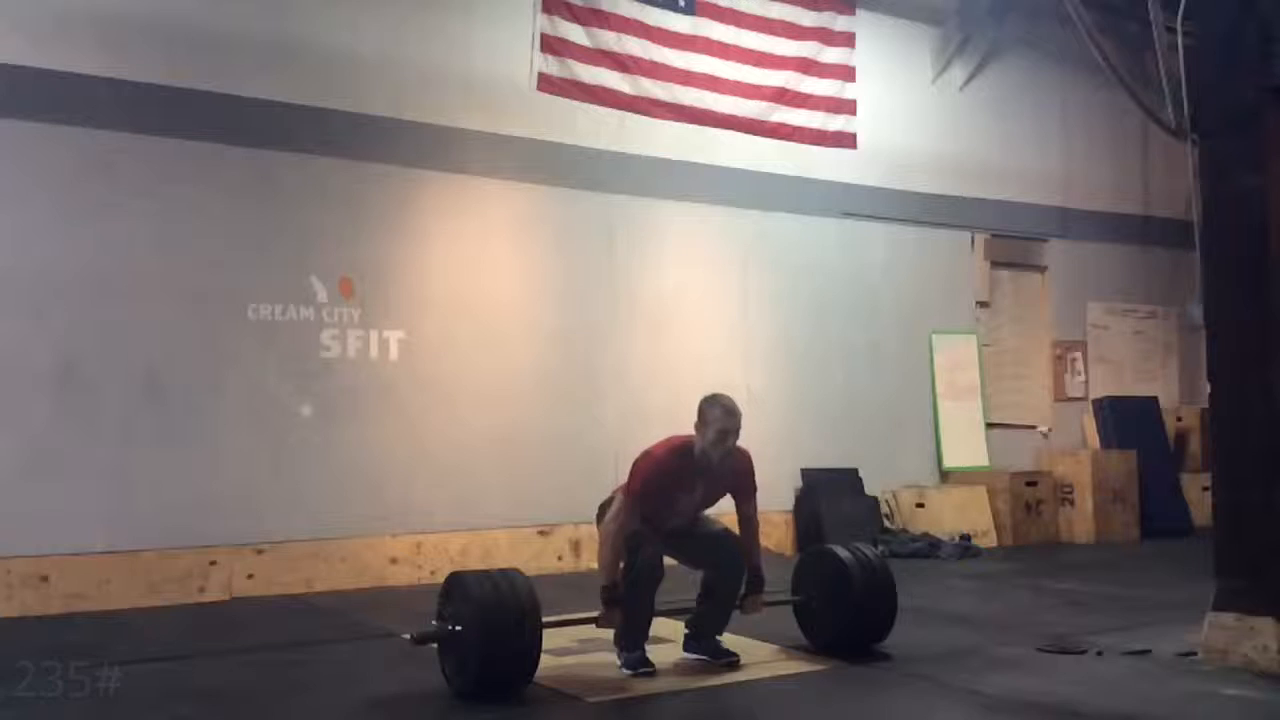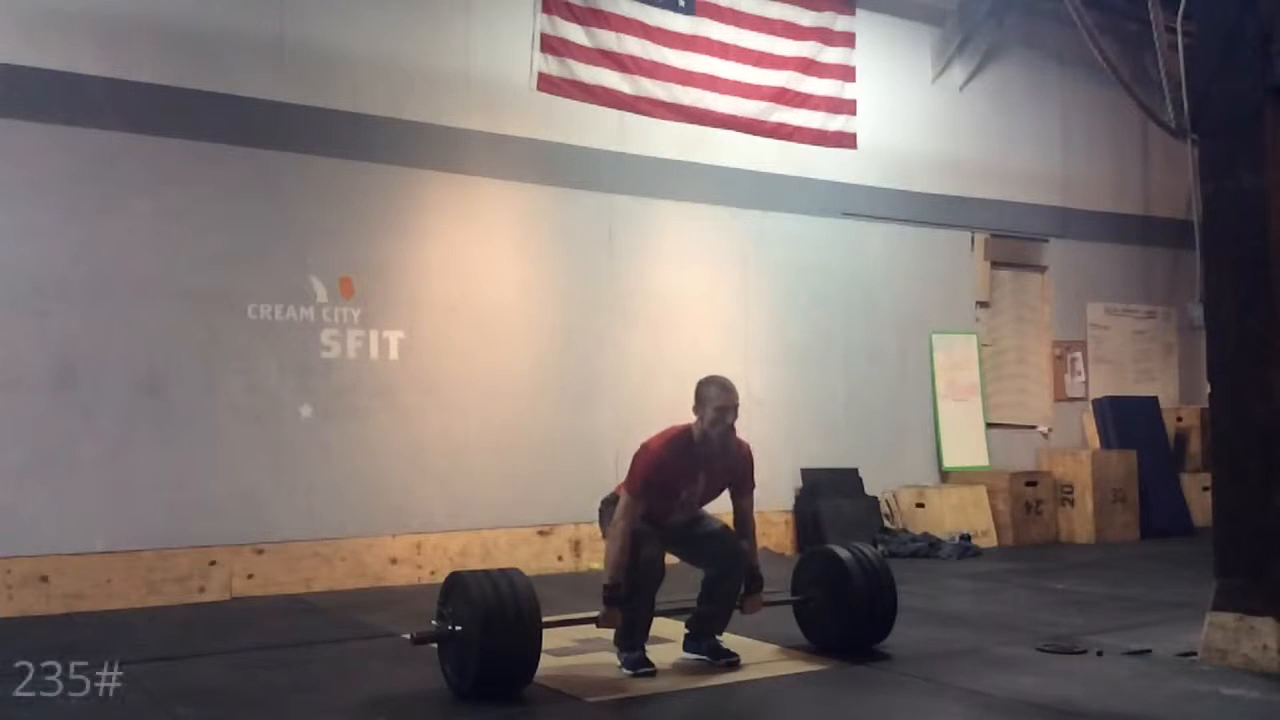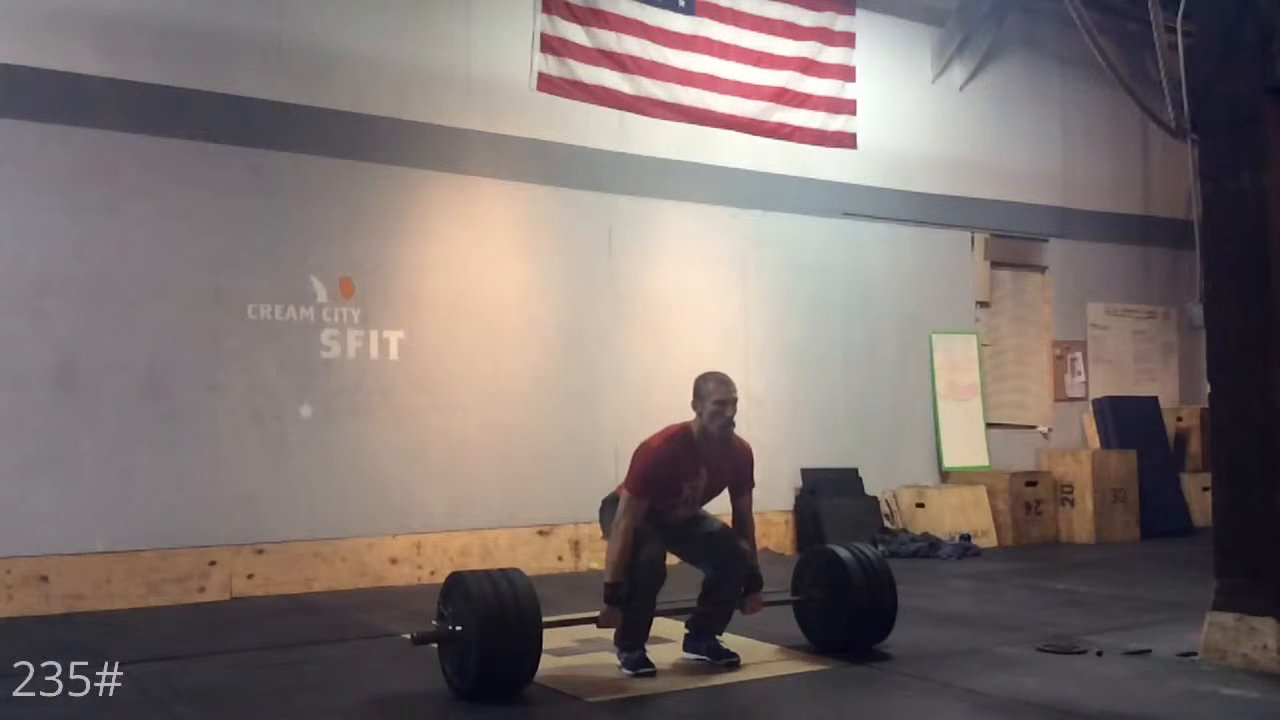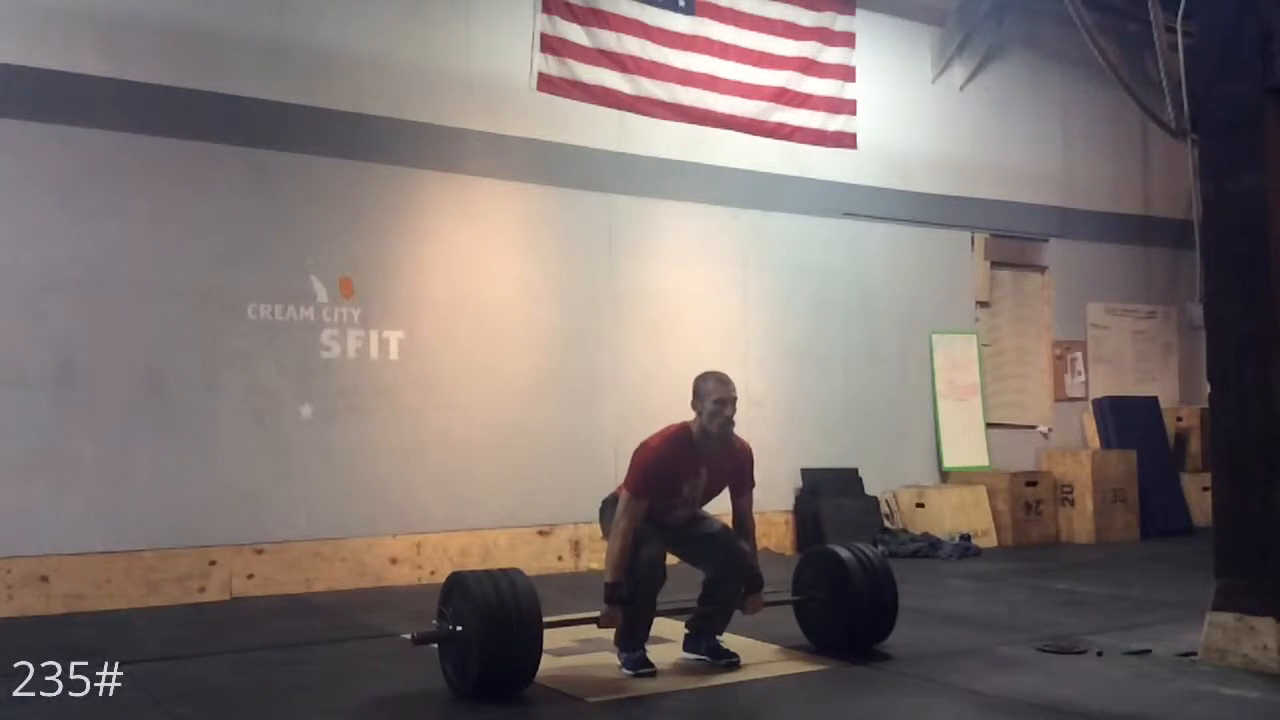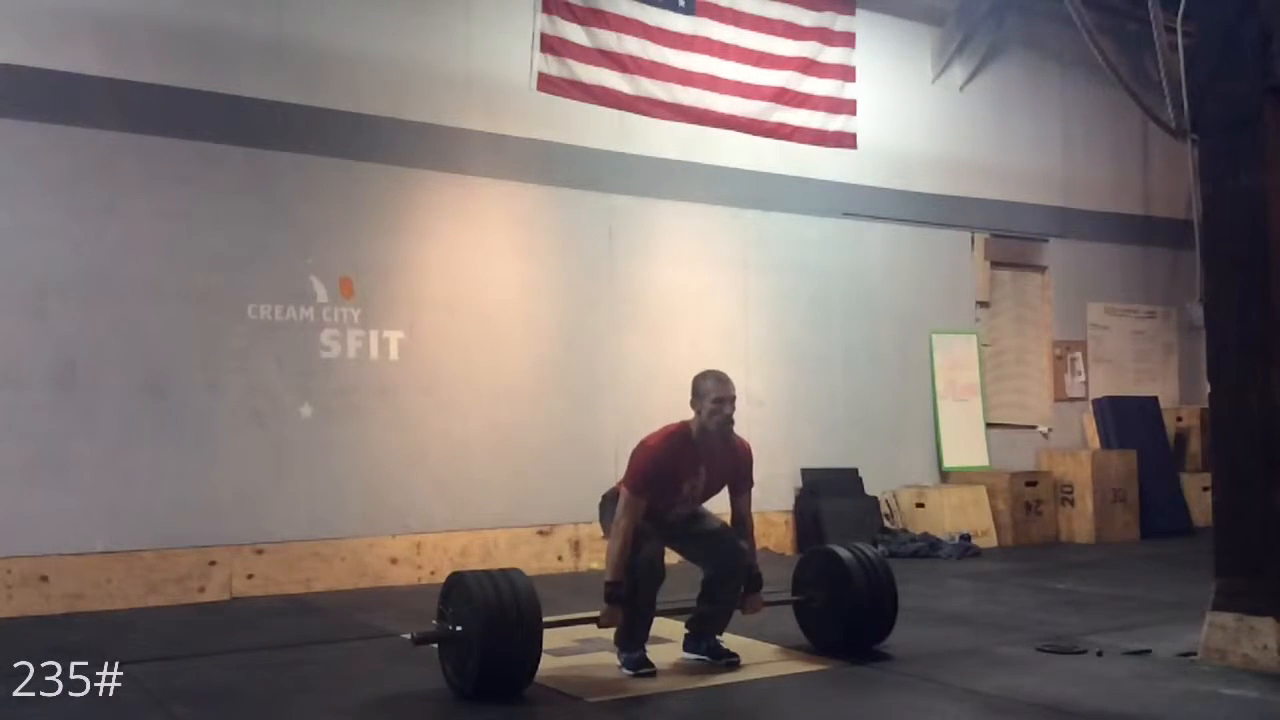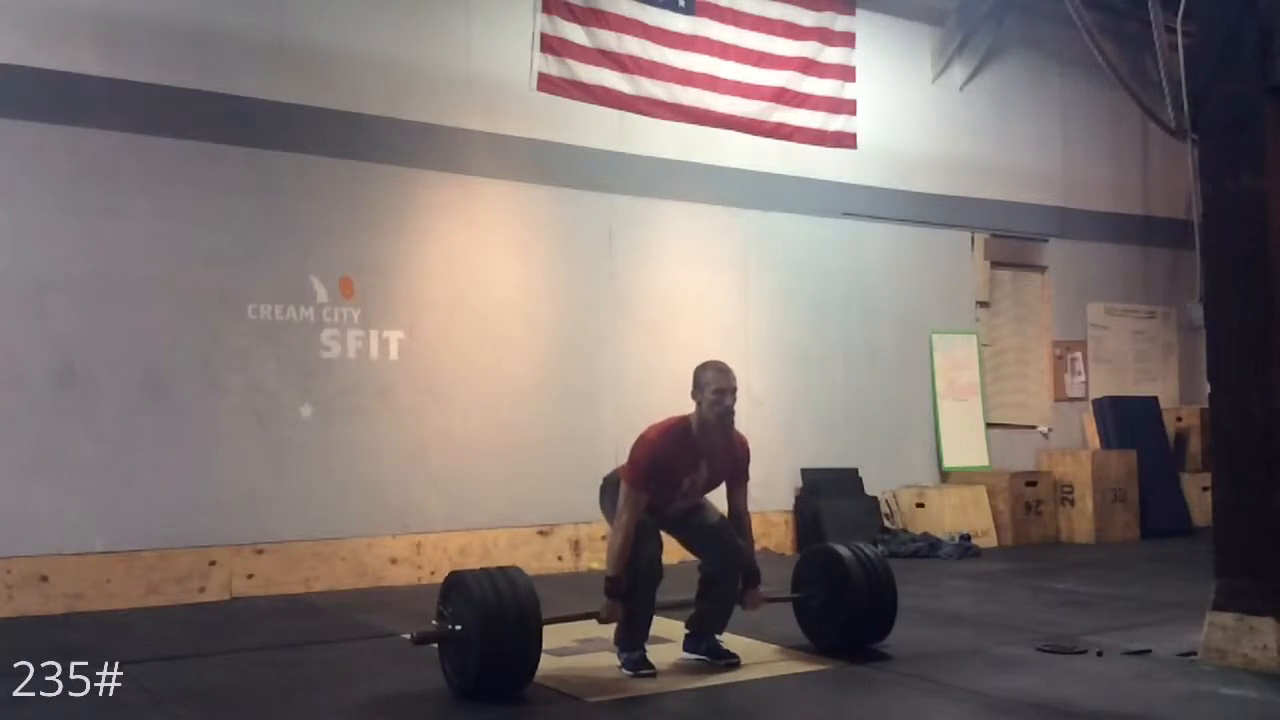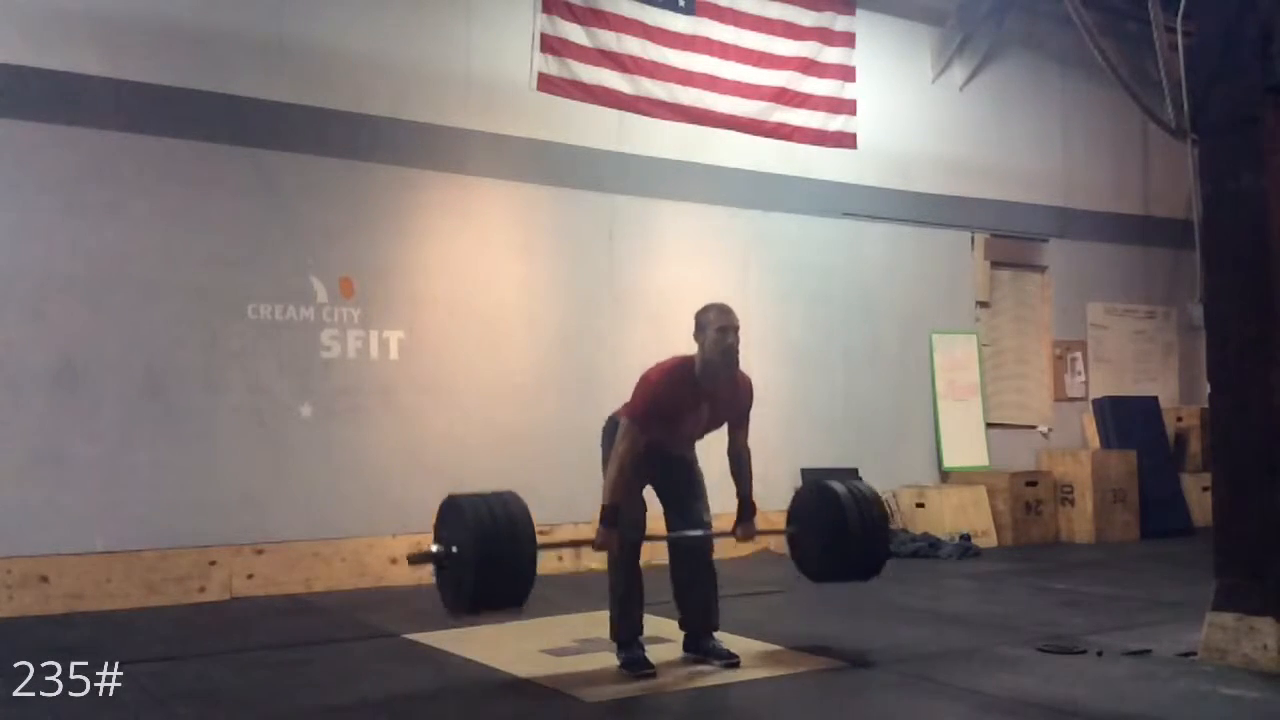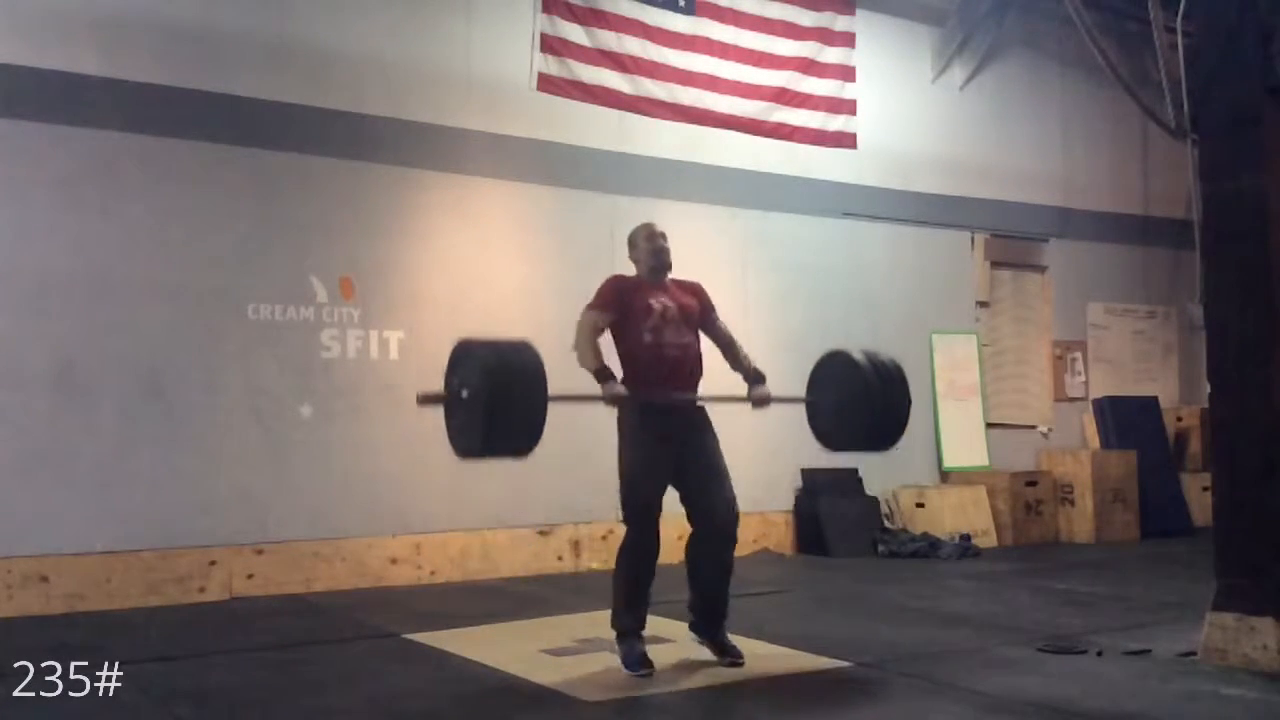
dt=0.4s
person 1, frame 1
left shoulder: (740, 463)
right shoulder: (660, 460)
left elbow: (748, 521)
right elbow: (613, 525)
left wrist: (755, 583)
right wrist: (610, 599)
left hip: (680, 521)
right hip: (630, 517)
left knee: (731, 554)
right knee: (646, 558)
left ankle: (701, 638)
right ankle: (630, 647)
person 1, frame 2
left shoulder: (739, 455)
right shoulder: (660, 452)
left elbow: (744, 519)
right elbow: (622, 524)
left wrist: (753, 583)
right wrist: (612, 598)
left hip: (682, 517)
right hip: (631, 513)
left knee: (732, 554)
right knee: (647, 559)
left ankle: (701, 637)
right ankle: (630, 647)
person 1, frame 3
left shoulder: (739, 453)
right shoulder: (660, 450)
left elbow: (743, 518)
right elbow: (625, 524)
left wrist: (753, 582)
right wrist: (612, 598)
left hip: (682, 516)
right hip: (630, 512)
left knee: (733, 555)
right knee: (648, 559)
left ankle: (702, 637)
right ankle: (630, 647)
person 1, frame 4
left shoulder: (739, 453)
right shoulder: (659, 450)
left elbow: (744, 519)
right elbow: (624, 525)
left wrist: (754, 583)
right wrist: (612, 598)
left hip: (683, 517)
right hip: (630, 513)
left knee: (735, 556)
right knee: (648, 560)
left ankle: (702, 637)
right ankle: (630, 648)
person 1, frame 5
left shoulder: (738, 452)
right shoulder: (658, 449)
left elbow: (742, 518)
right elbow: (624, 524)
left wrist: (753, 583)
right wrist: (612, 597)
left hip: (682, 513)
right hip: (629, 510)
left knee: (734, 555)
right knee: (646, 559)
left ankle: (702, 637)
right ankle: (630, 648)
person 1, frame 6
left shoulder: (737, 447)
right shoulder: (658, 443)
left elbow: (739, 513)
right elbow: (626, 520)
left wrist: (751, 578)
right wrist: (613, 592)
left hip: (683, 502)
right hip: (627, 495)
left knee: (728, 550)
right knee: (645, 555)
left ankle: (702, 638)
right ankle: (630, 647)
person 1, frame 7
left shoulder: (740, 387)
right shoulder: (662, 380)
left elbow: (738, 449)
right elbow: (624, 452)
left wrist: (746, 512)
right wrist: (608, 520)
left hip: (676, 450)
right hip: (628, 440)
left knee: (696, 539)
right knee: (628, 538)
left ankle: (700, 637)
right ankle: (628, 645)
person 1, frame 8
left shoulder: (692, 293)
right shoulder: (619, 289)
left elbow: (725, 340)
right elbow: (584, 336)
left wrist: (754, 378)
right wrist: (605, 378)
left hip: (691, 418)
right hip: (644, 418)
left knee: (719, 522)
right knee: (642, 529)
left ankle: (710, 625)
right ankle: (629, 636)
